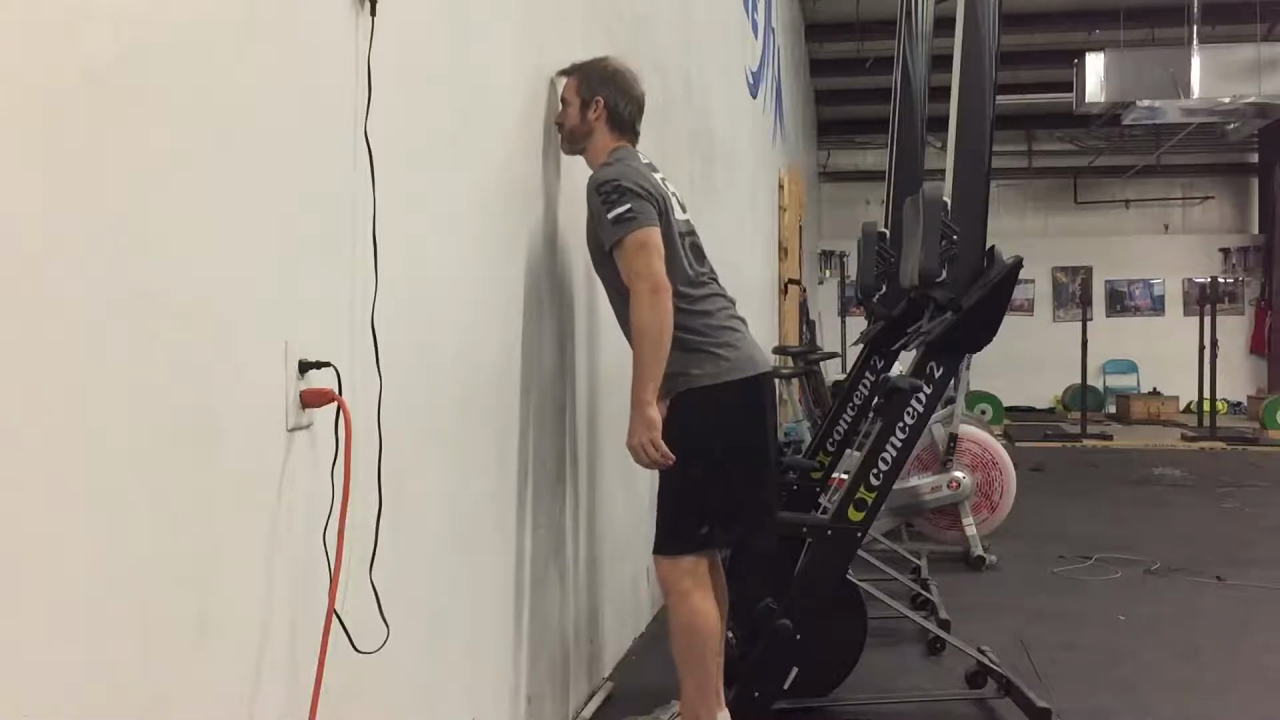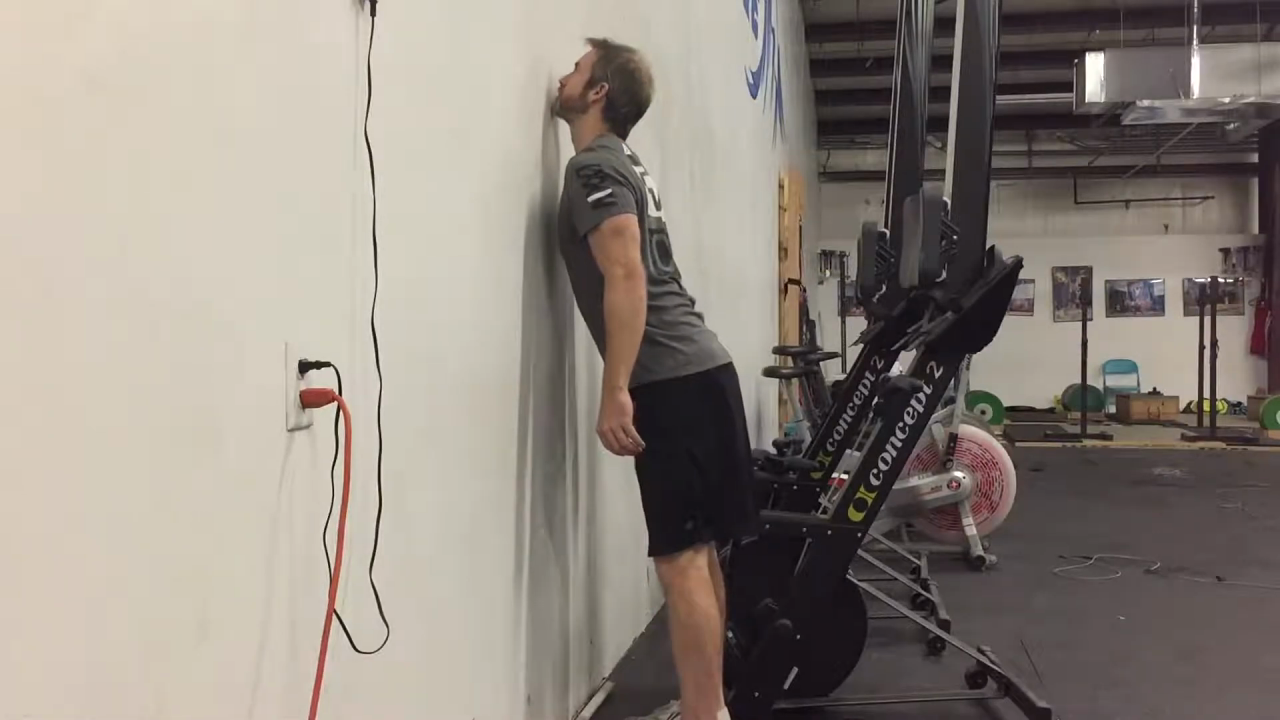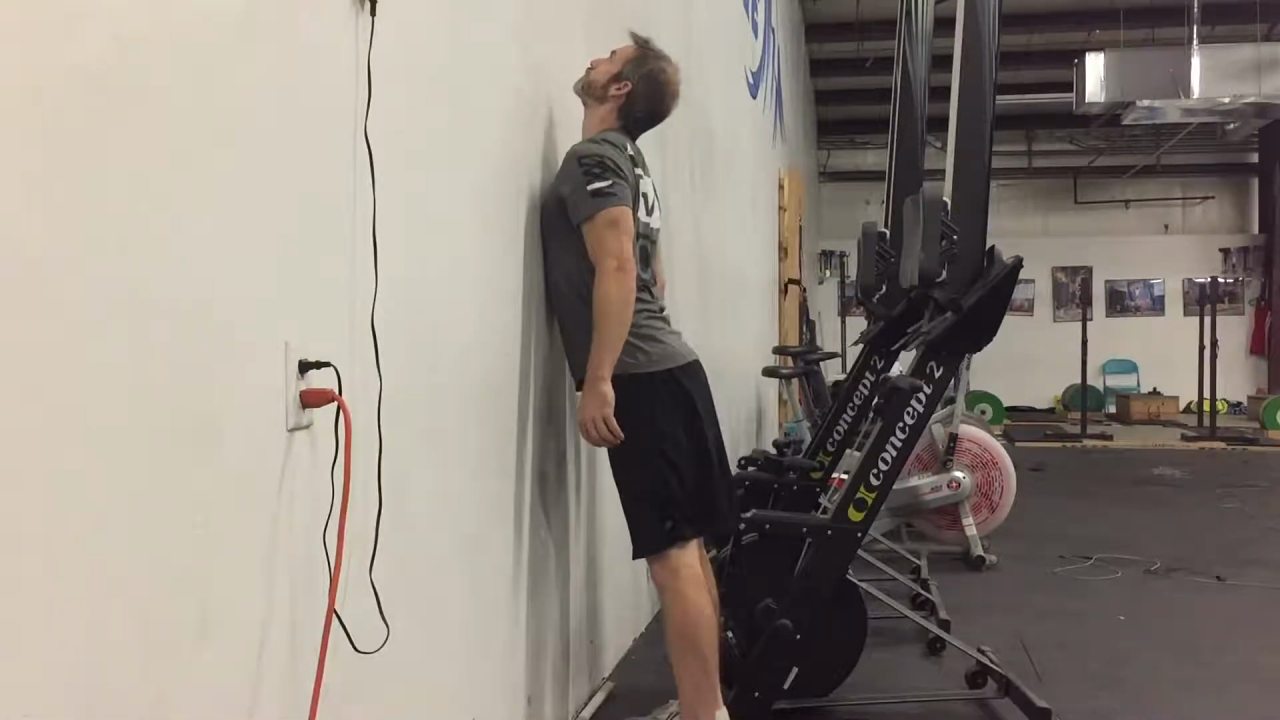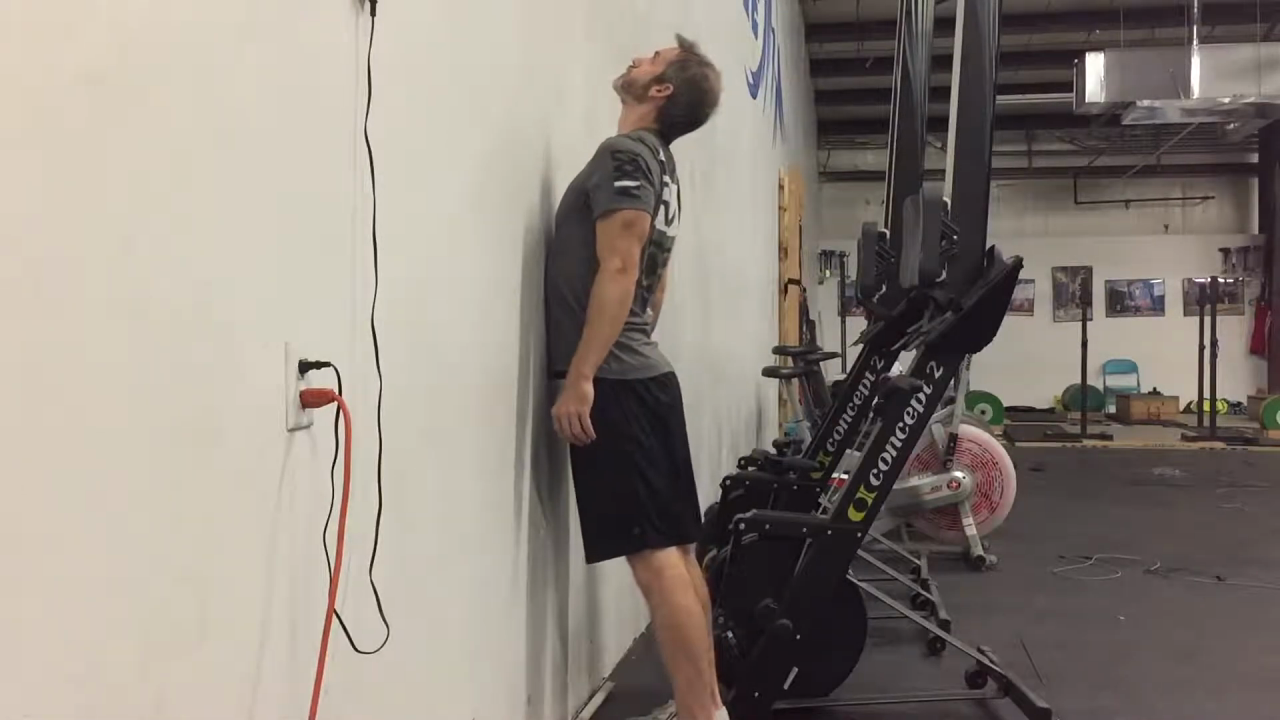
dt=1s
person 1, frame 1
left shoulder: (614, 182)
right shoulder: (640, 174)
left elbow: (653, 291)
left wrist: (643, 407)
right wrist: (661, 397)
left hip: (712, 387)
right hip: (732, 376)
left knee: (681, 564)
right knee: (699, 556)
person 1, frame 2
left shoulder: (593, 167)
right shoulder: (622, 164)
left elbow: (626, 279)
left wrist: (614, 392)
right wrist: (628, 385)
left hip: (673, 381)
right hip: (698, 369)
left knee: (680, 557)
right knee: (698, 550)
person 1, frame 3
left shoulder: (594, 158)
right shoulder: (627, 161)
left elbow: (616, 270)
left wrist: (598, 381)
left hip: (641, 379)
right hip: (667, 368)
left knee: (671, 553)
right knee: (687, 546)
person 1, frame 4
left shoulder: (625, 154)
right shoulder: (656, 163)
left elbow: (617, 271)
left wrist: (579, 378)
left hip: (613, 385)
right hip: (643, 376)
left knee: (653, 554)
right knee: (672, 548)
